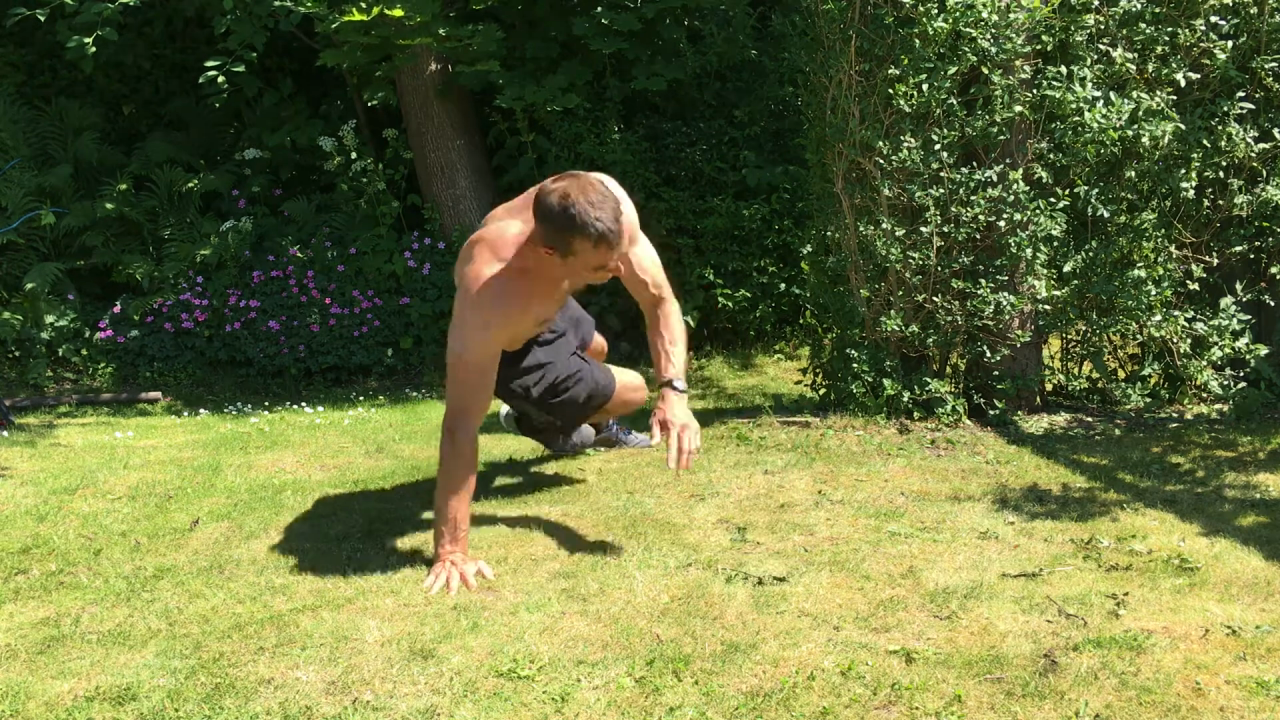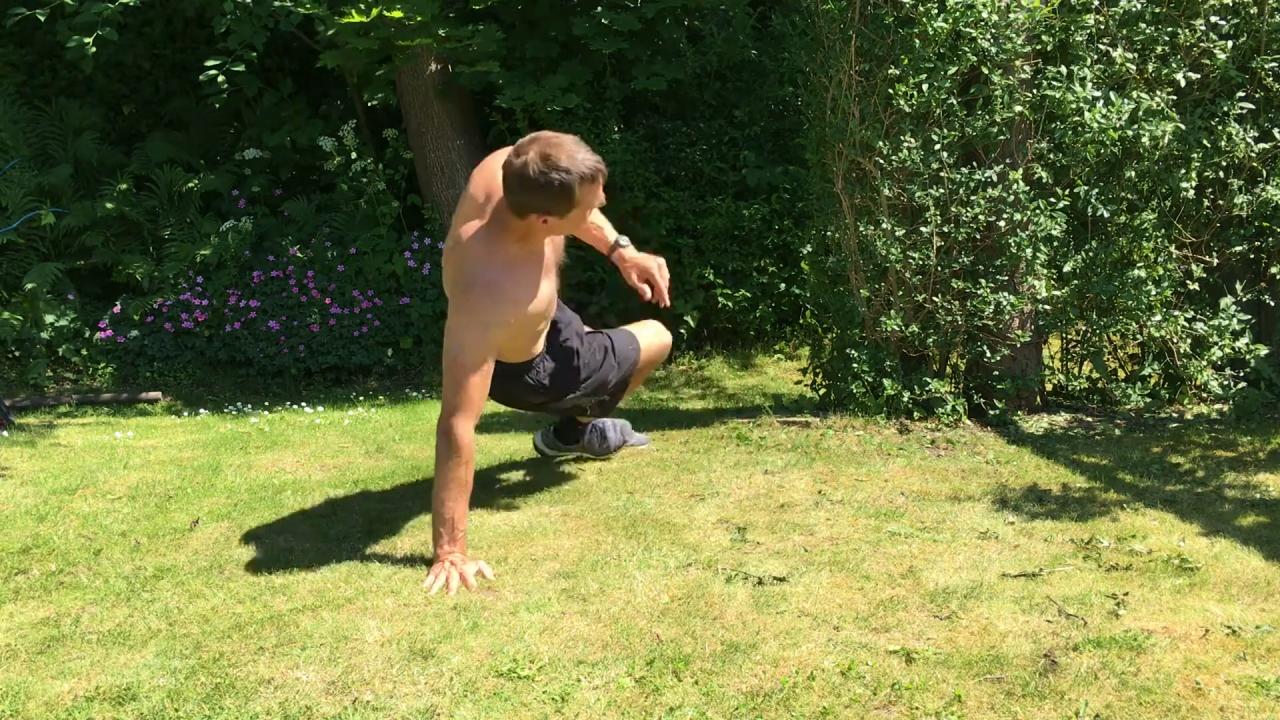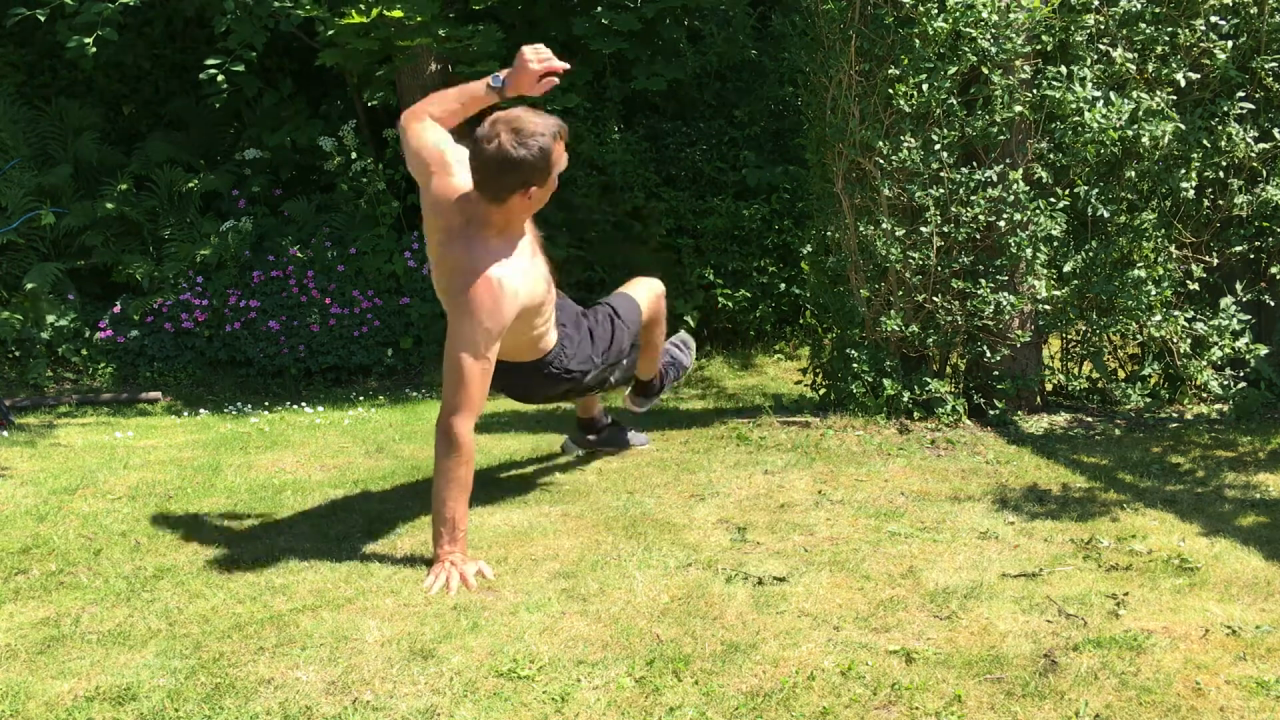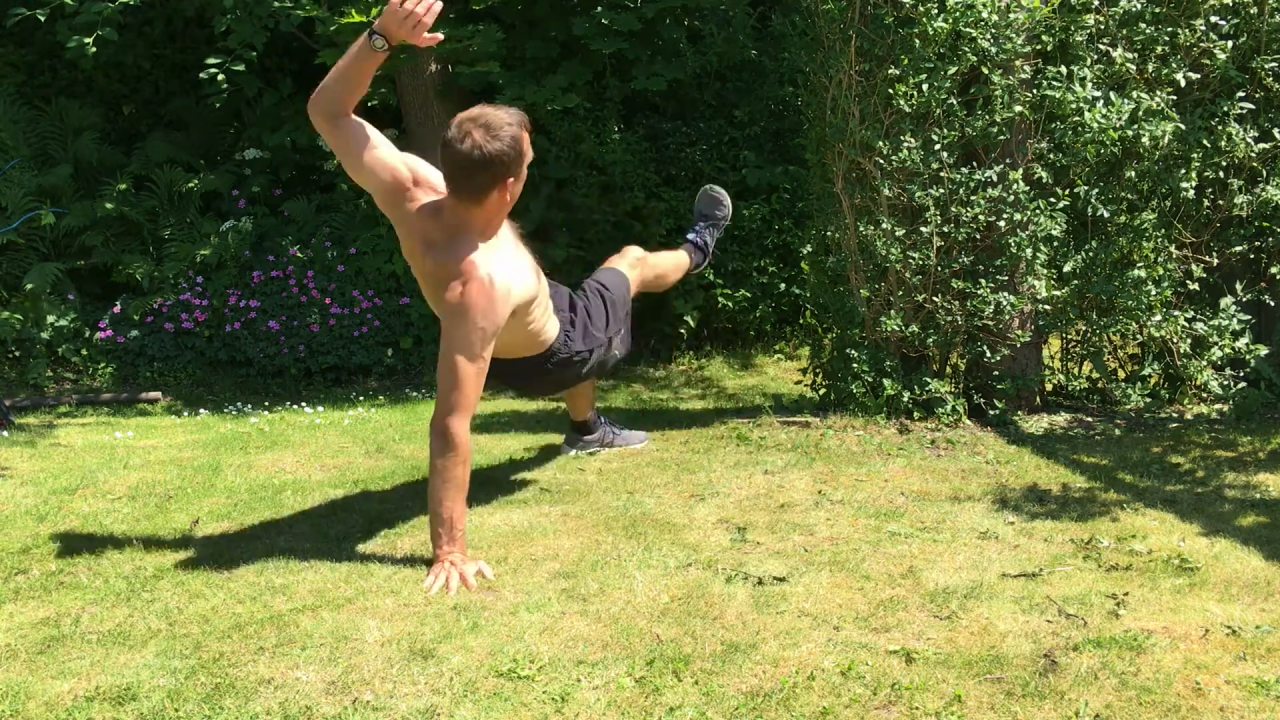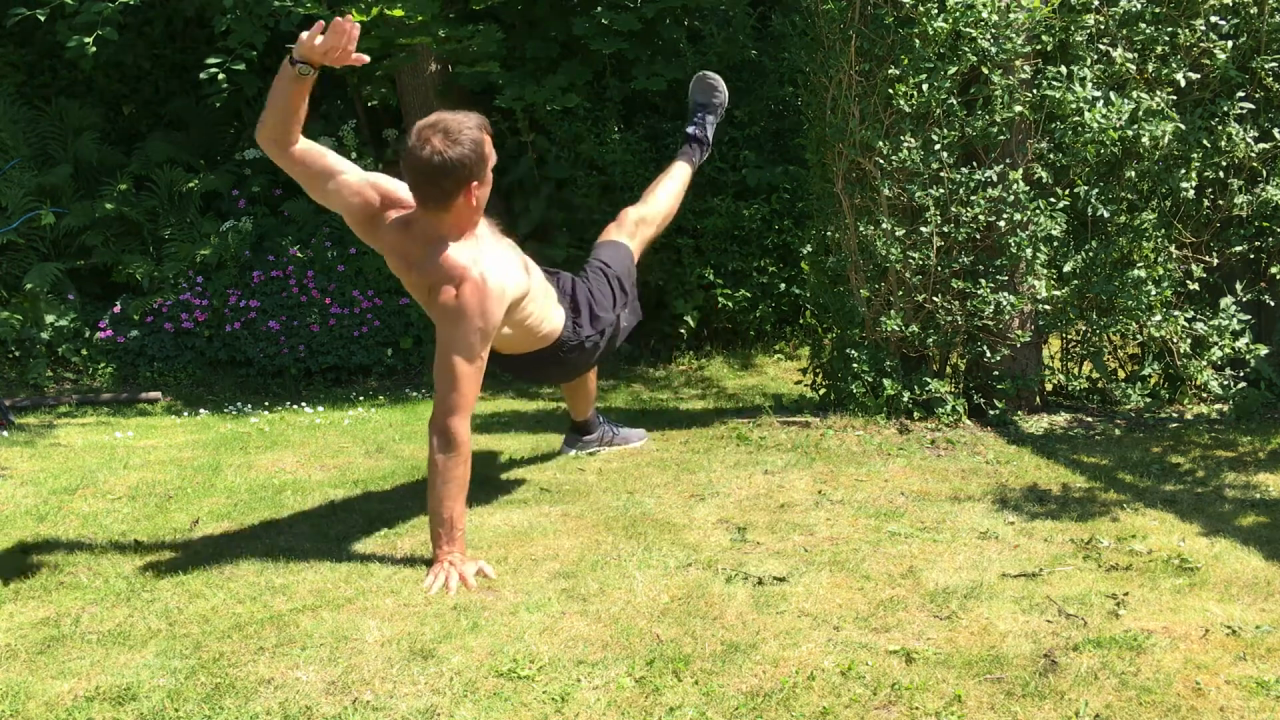
dt=0.2s
person 1, frame 1
left shoulder: (607, 200)
right shoulder: (487, 291)
left elbow: (656, 293)
right elbow: (463, 420)
left wrist: (674, 388)
right wrist: (452, 548)
left hip: (551, 313)
right hip: (508, 354)
left knee: (594, 350)
right knee: (630, 391)
left ankle: (600, 428)
right ankle: (534, 419)
person 1, frame 2
left shoulder: (505, 167)
right shoulder: (486, 290)
left elbow: (573, 206)
right elbow: (457, 424)
left wrist: (621, 250)
right wrist: (450, 552)
left hip: (540, 317)
right hip: (526, 368)
left knee: (591, 344)
right knee: (656, 340)
left ankle: (588, 425)
right ankle: (571, 431)
person 1, frame 3
left shoulder: (450, 176)
right shoulder: (489, 288)
left elbow: (416, 117)
right elbow: (456, 426)
left wrist: (502, 82)
right wrist: (450, 551)
left hip: (514, 327)
right hip: (541, 368)
left knee: (589, 320)
right knee: (649, 291)
left ankle: (594, 429)
right ankle: (648, 382)
person 1, frame 4
left shoulder: (411, 187)
right shoulder: (481, 286)
left elbow: (327, 111)
right elbow: (451, 426)
right wrist: (449, 552)
left hip: (506, 342)
right hip: (549, 356)
left knee: (575, 304)
right knee: (633, 261)
left ankle: (586, 430)
right ankle: (694, 250)
person 1, frame 5
left shoulder: (382, 205)
right shoulder: (471, 287)
left elbow: (276, 140)
right elbow: (451, 427)
left wrist: (305, 61)
right wrist: (449, 552)
left hip: (516, 340)
right hip: (566, 335)
right knee: (632, 222)
left ankle: (586, 430)
right ankle: (694, 145)
